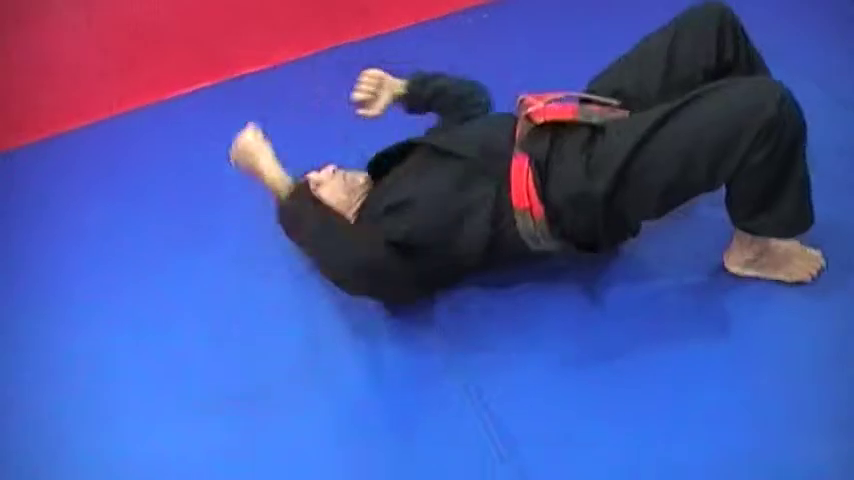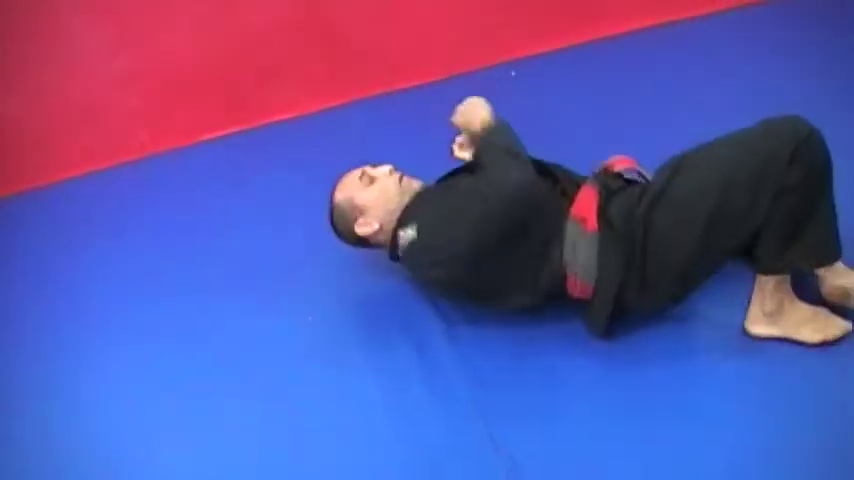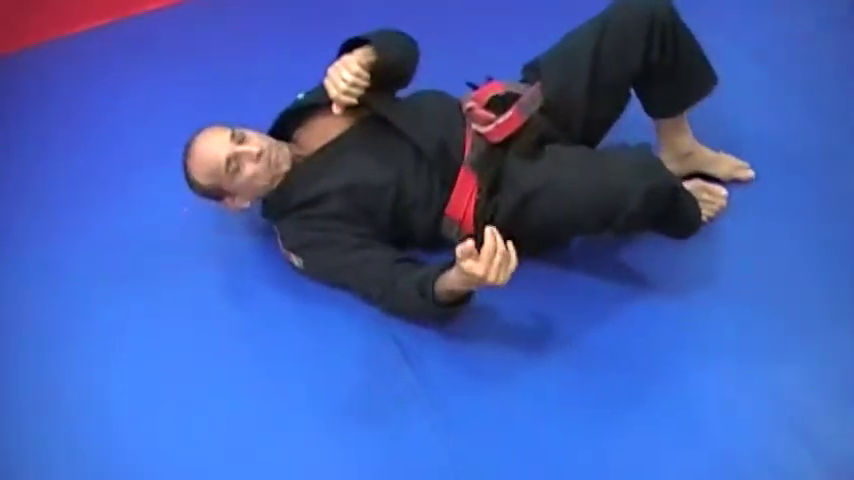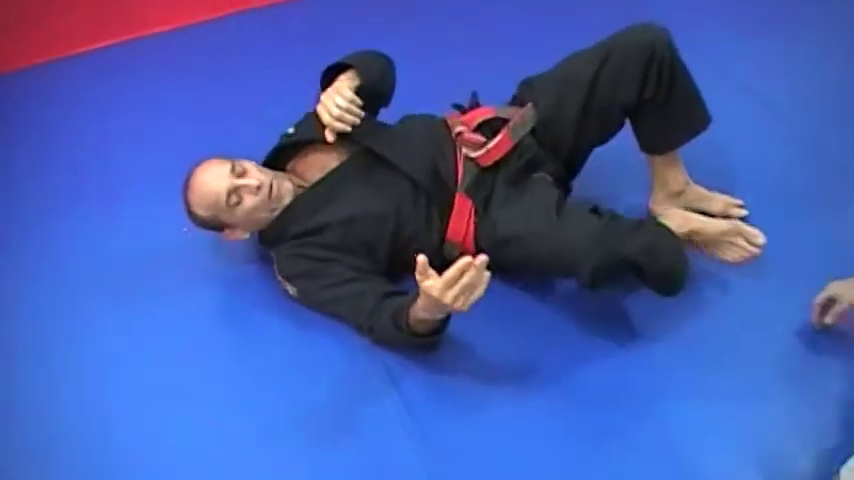
dt=1s
person 1, frame 1
left shoulder: (400, 169)
right shoulder: (379, 236)
left elbow: (470, 98)
right elbow: (365, 268)
left wrist: (401, 87)
right wrist: (277, 180)
left hip: (577, 122)
right hip: (586, 188)
right knee: (768, 106)
left ankle: (764, 173)
right ankle: (754, 246)
person 1, frame 2
left shoulder: (424, 233)
right shoulder: (434, 238)
right elbow: (522, 187)
left wrist: (483, 149)
right wrist: (486, 130)
left hip: (613, 228)
right hip: (629, 252)
right knee: (792, 142)
right ankle: (772, 305)
person 1, frame 3
left shoulder: (319, 105)
right shoulder: (306, 229)
left elbow: (403, 51)
right elbow: (397, 285)
left wrist: (359, 59)
right wrist: (458, 281)
left hip: (513, 113)
right hip: (505, 198)
right knee: (637, 182)
left ankle: (677, 149)
right ankle: (675, 204)
person 1, frame 4
left shoulder: (308, 139)
right shoulder: (301, 259)
left elbow: (380, 70)
right elbow: (384, 318)
left wrist: (344, 83)
right wrist: (428, 308)
left hip: (498, 133)
right hip: (493, 218)
left knee: (645, 46)
right knee: (593, 248)
left ankle: (671, 188)
right ankle: (673, 231)
